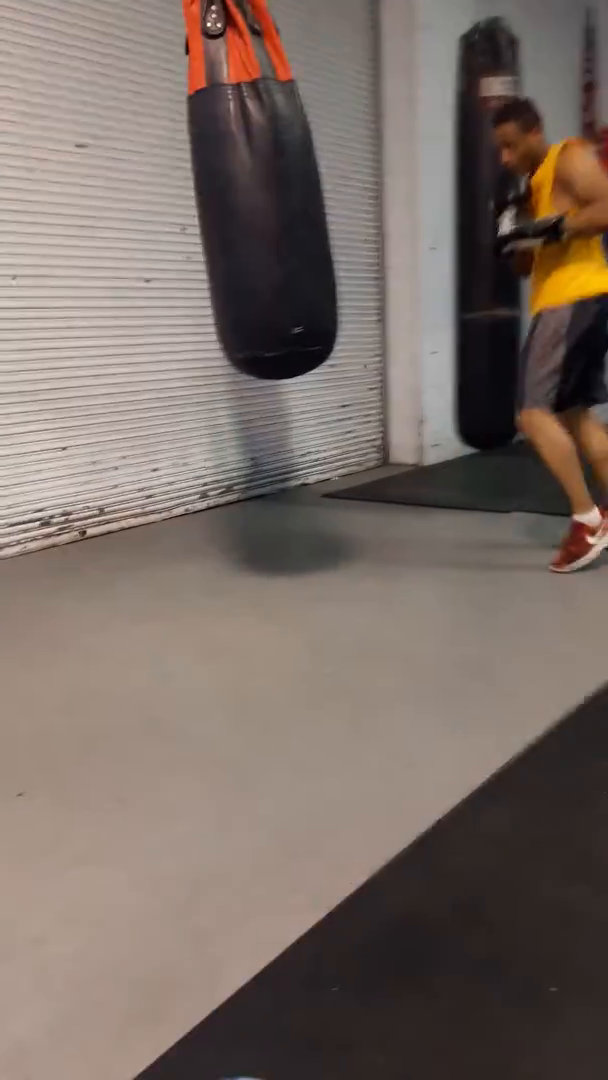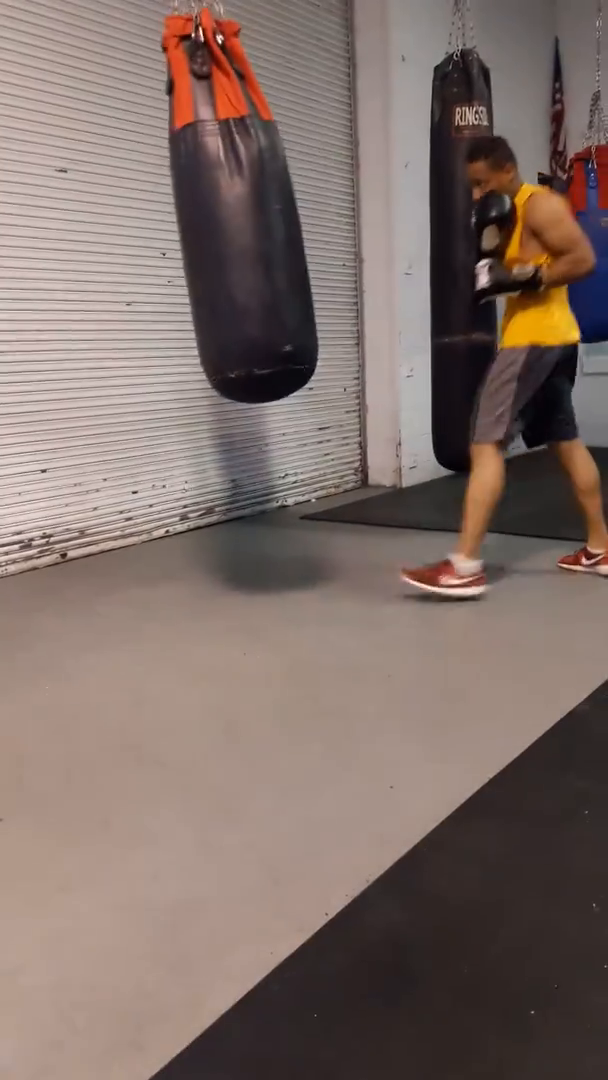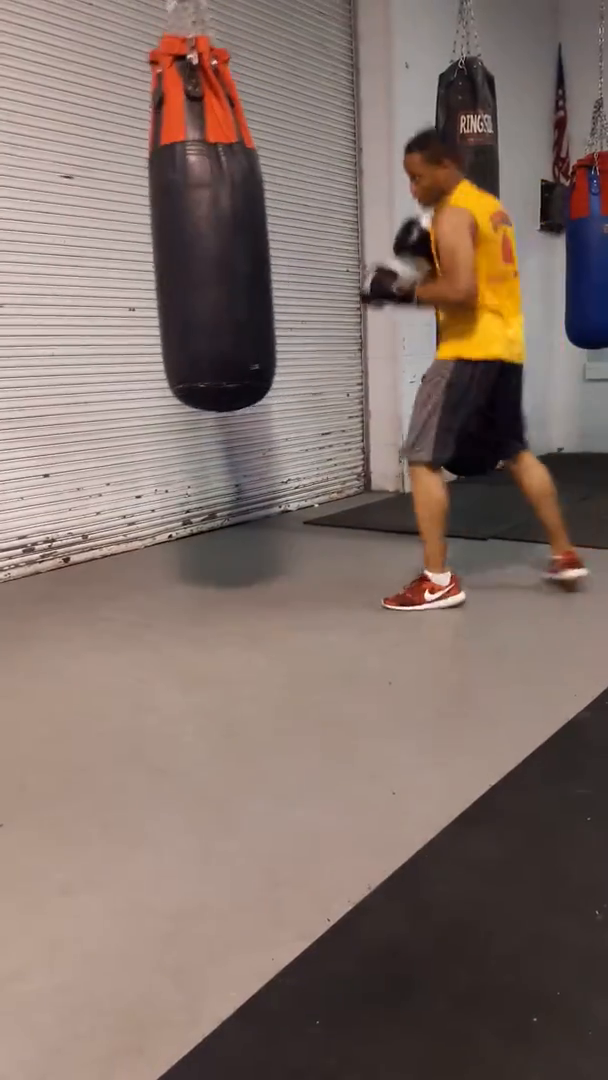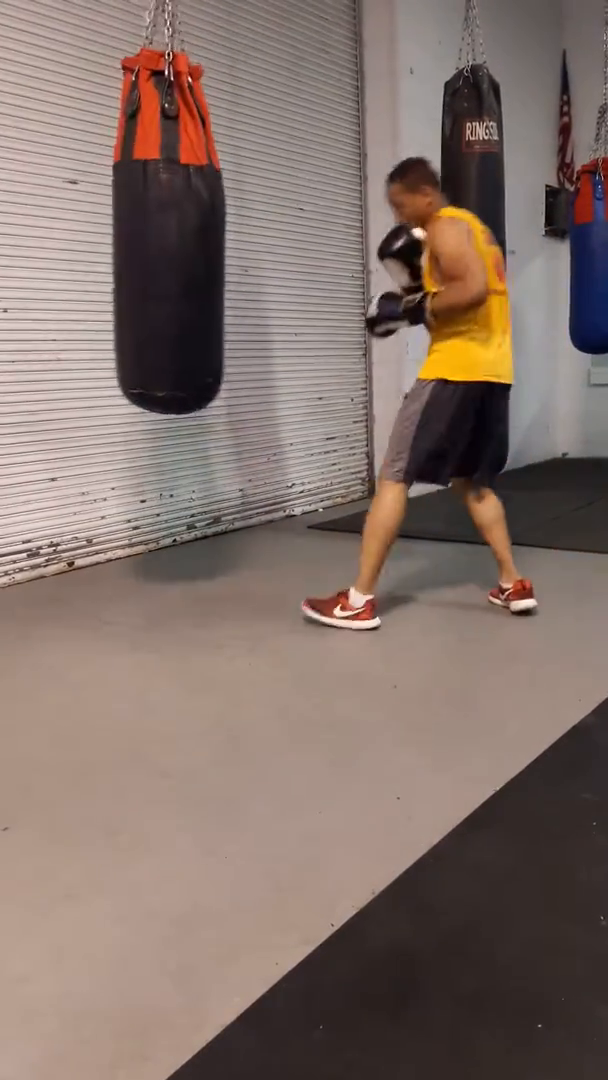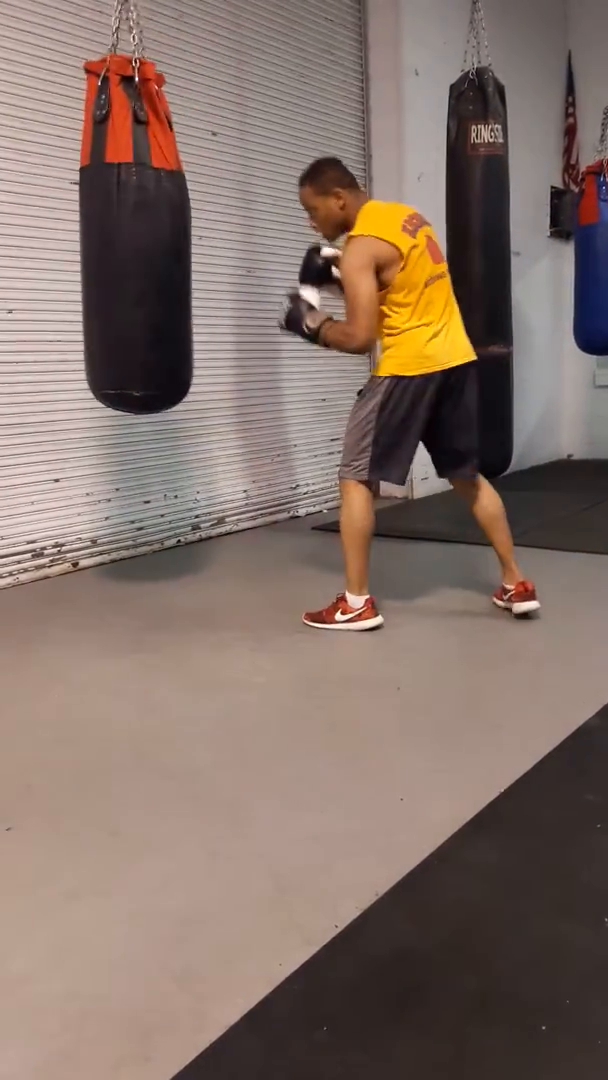
dt=0.4s
person 1, frame 1
right shoulder: (532, 183)
right elbow: (526, 263)
left wrist: (549, 227)
right wrist: (516, 223)
right hip: (556, 303)
left knee: (532, 412)
person 1, frame 2
left shoulder: (541, 204)
right shoulder: (510, 212)
right elbow: (497, 274)
left wrist: (523, 277)
left hip: (537, 339)
right hip: (551, 340)
left knee: (485, 445)
right knee: (568, 443)
left ankle: (463, 566)
person 1, frame 3
left shoulder: (454, 214)
right shoulder: (489, 206)
left elbow: (461, 291)
left wrist: (412, 290)
right wrist: (430, 271)
left hip: (470, 353)
right hip: (507, 349)
left knee: (423, 462)
right knee: (517, 454)
left ankle: (437, 582)
right ankle: (564, 554)
person 1, frame 4
left shoulder: (445, 228)
right shoulder: (471, 230)
left elbow: (472, 290)
left wrist: (416, 306)
right wrist: (413, 264)
left hip: (456, 371)
right hip: (494, 371)
left knee: (392, 478)
right knee: (471, 480)
left ankle: (358, 600)
right ankle: (513, 583)
person 1, frame 5
left shoulder: (360, 247)
right shoulder: (405, 215)
left elbow: (360, 339)
left wrist: (312, 324)
left hip: (409, 367)
right hip: (457, 358)
left knee: (355, 479)
right knee: (467, 476)
left ankle: (357, 603)
right ankle: (516, 583)
